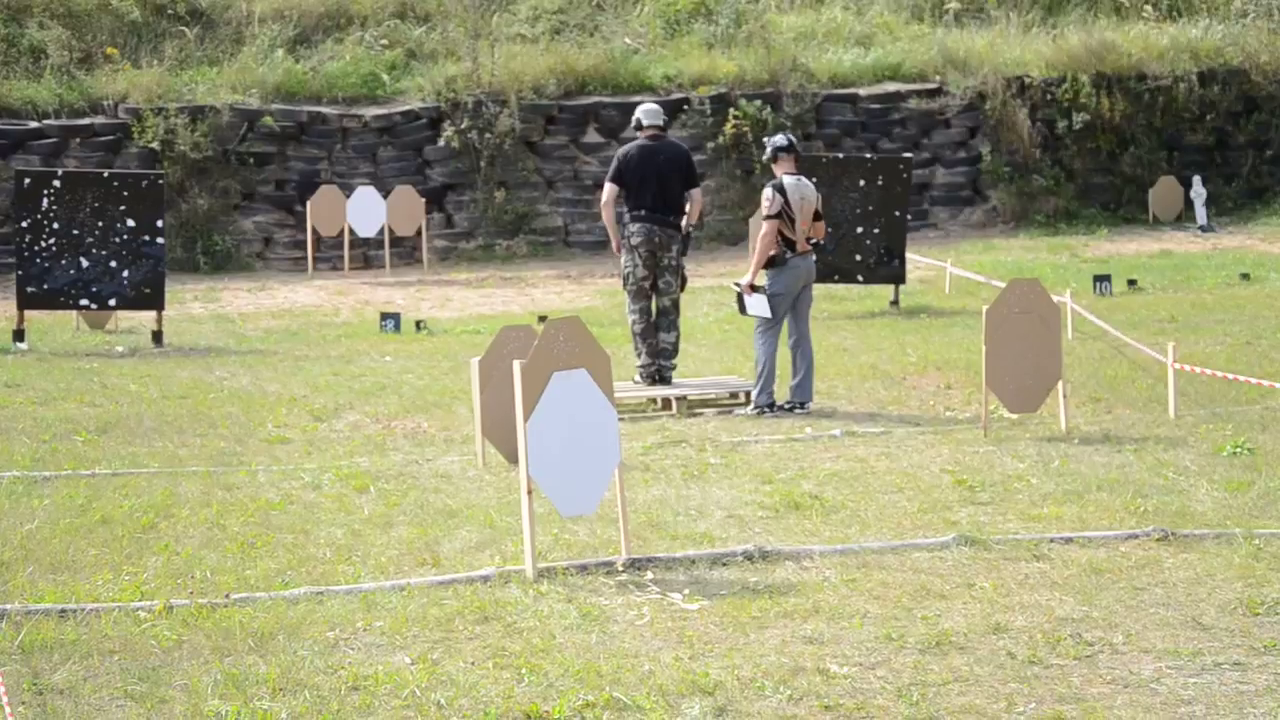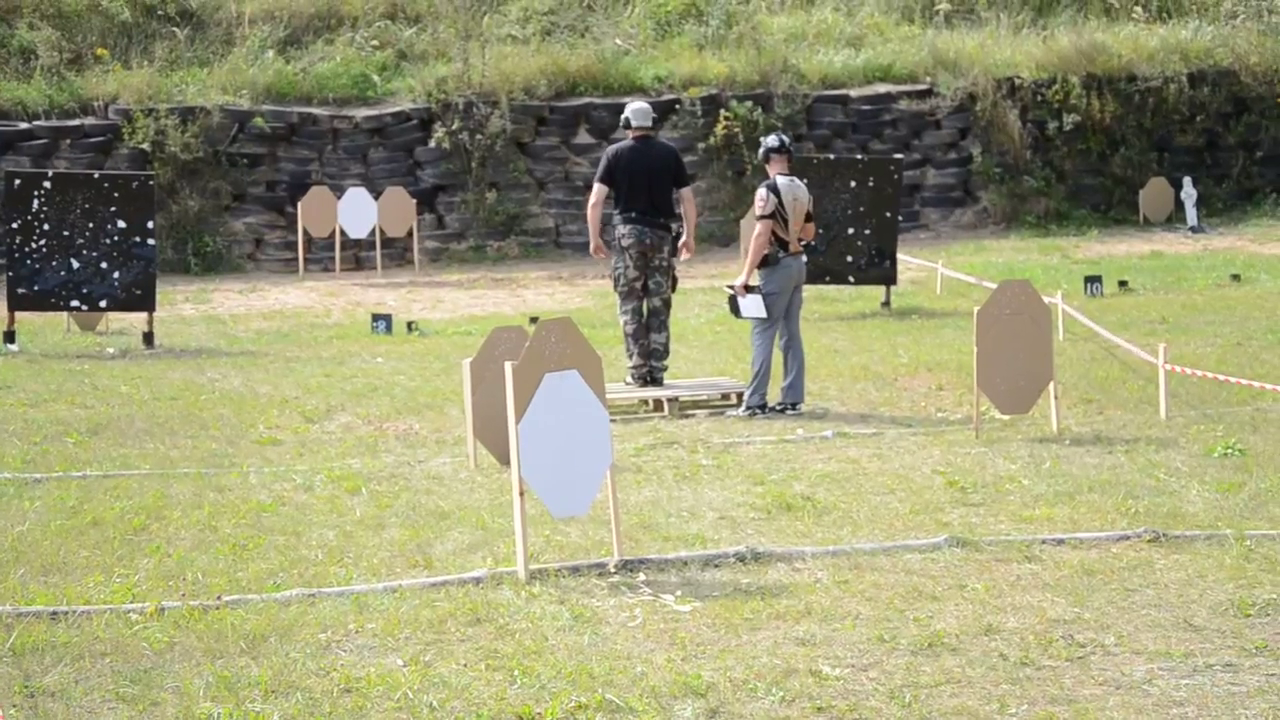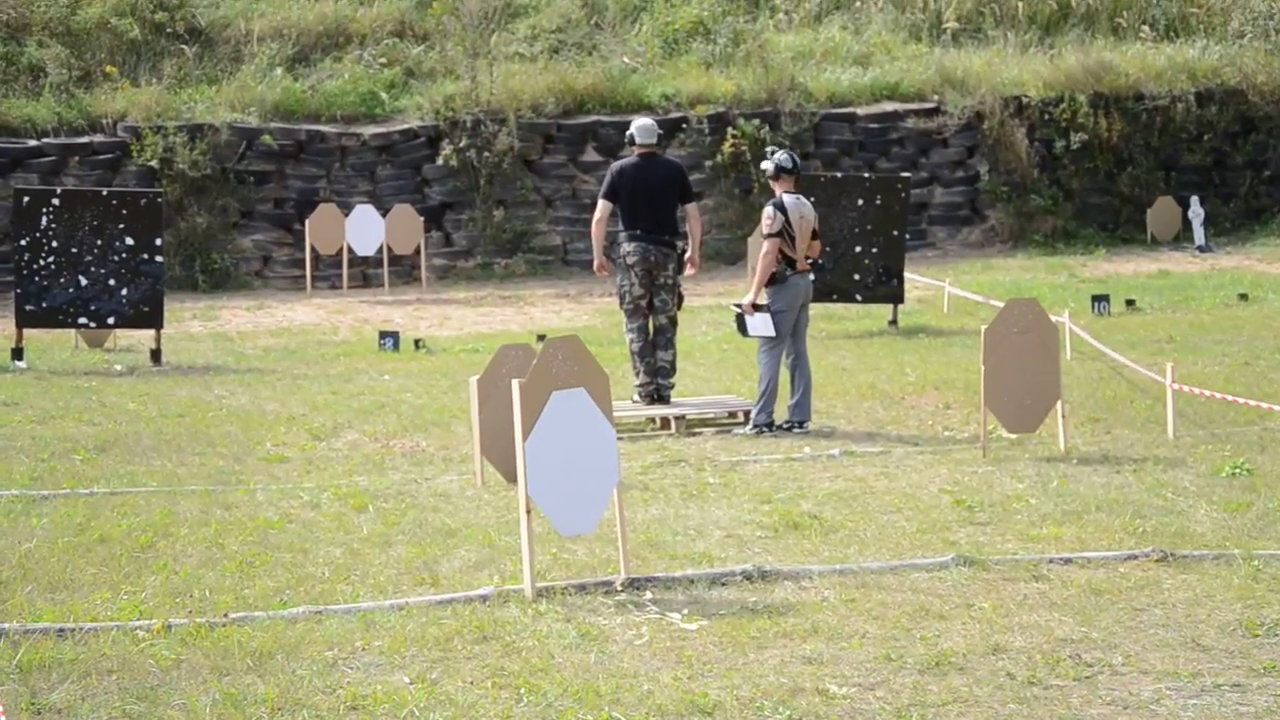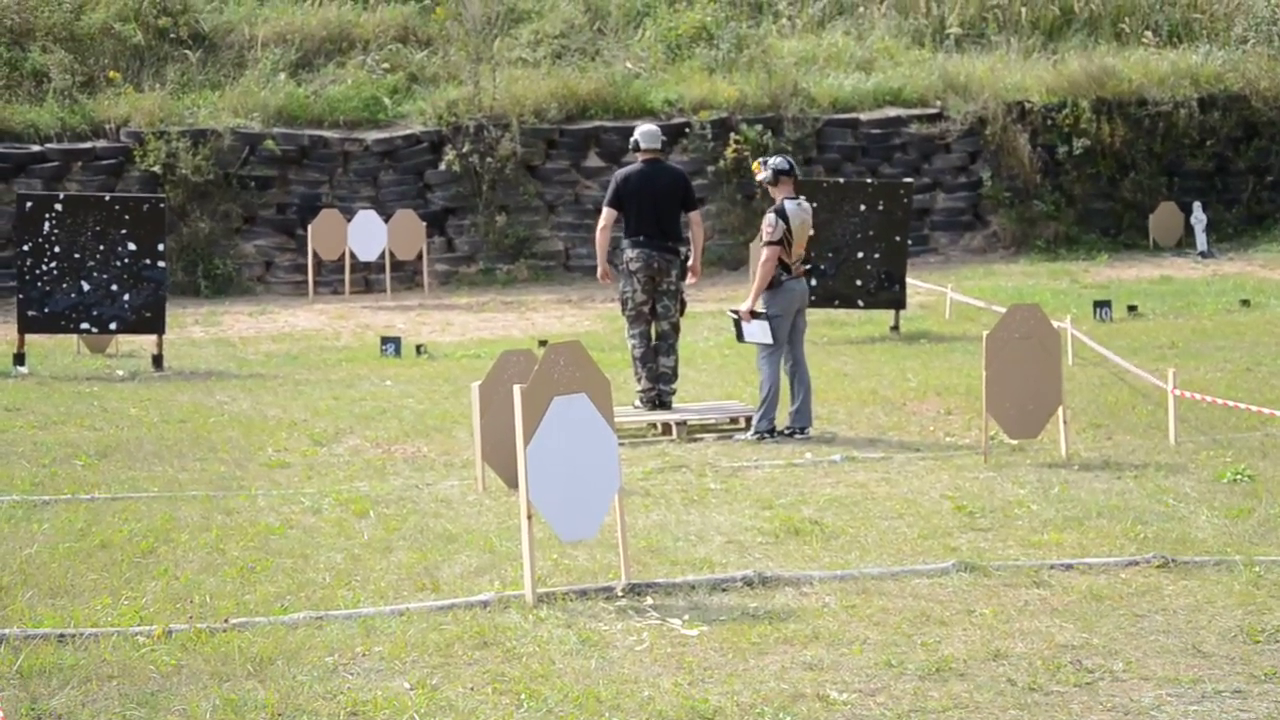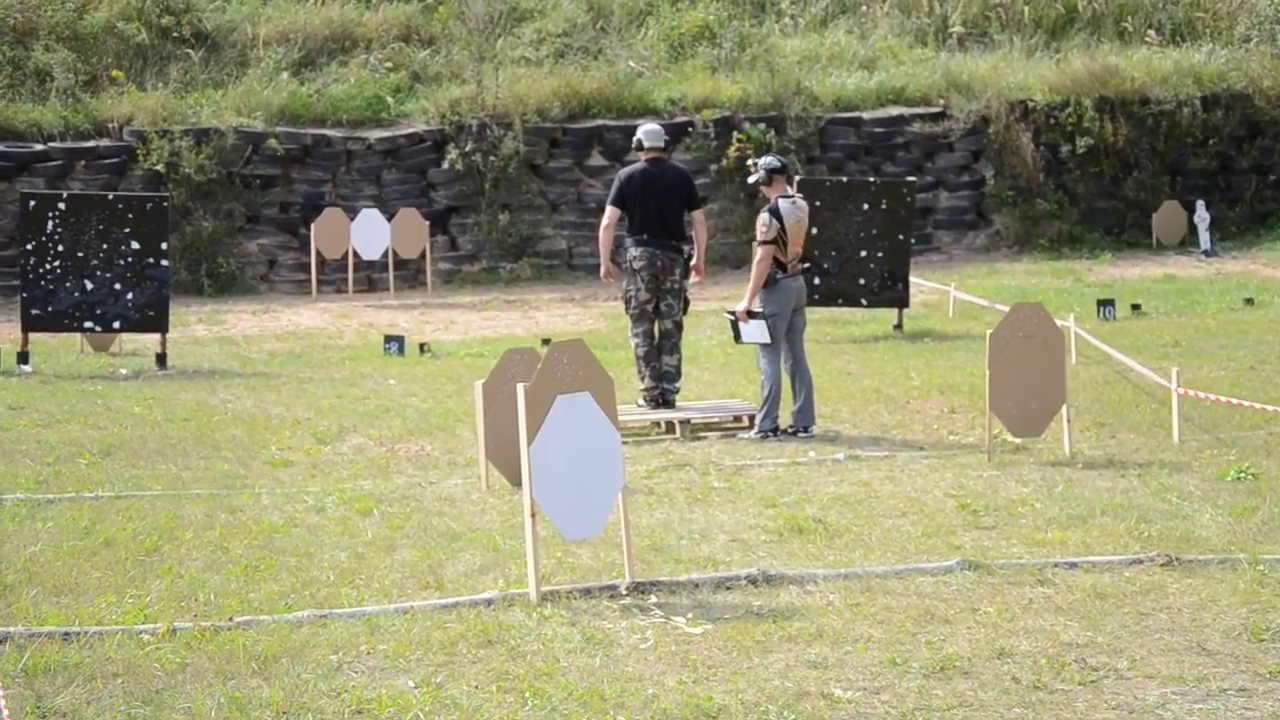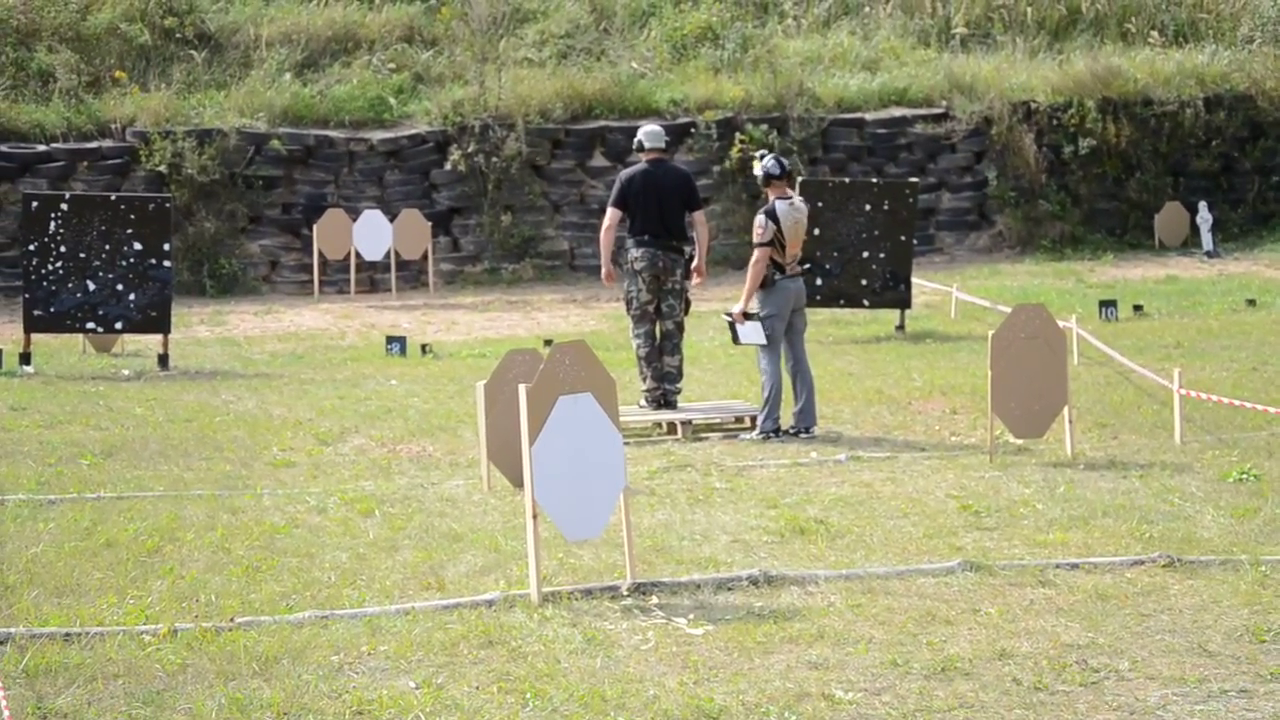
dt=0.7s
person 1, frame 1
left shoulder: (627, 152)
right shoulder: (680, 152)
left elbow: (607, 200)
right elbow: (696, 199)
left wrist: (615, 236)
right wrist: (684, 229)
left hip: (638, 231)
right hip: (670, 233)
left knee: (639, 303)
right knee: (669, 304)
left ankle: (647, 370)
right ankle: (665, 369)
person 1, frame 2
left shoulder: (615, 153)
right shoulder: (669, 153)
left elbow: (596, 200)
right elbow: (688, 198)
left wrist: (594, 237)
right wrist: (689, 235)
left hip: (628, 232)
right hip: (661, 233)
left knee: (630, 304)
right knee: (659, 304)
left ankle: (638, 370)
right ankle: (656, 370)
person 1, frame 3
left shoulder: (619, 169)
right shoulder: (675, 169)
left elbow: (600, 217)
right elbow: (693, 214)
left wrist: (598, 254)
right wrist: (694, 250)
left hip: (633, 250)
right hip: (666, 250)
left knee: (636, 322)
right knee: (666, 322)
left ankle: (645, 388)
right ankle: (664, 388)
person 1, frame 4
left shoulder: (624, 177)
right shoulder: (678, 177)
left elbow: (604, 224)
right elbow: (696, 222)
left wrist: (602, 262)
right wrist: (696, 259)
left hip: (636, 256)
right hip: (669, 257)
left knee: (638, 328)
right knee: (668, 329)
left ankle: (647, 394)
right ankle: (665, 394)
person 1, frame 5
left shoulder: (627, 176)
right shoulder: (681, 176)
left elbow: (608, 223)
right elbow: (699, 221)
left wrist: (605, 261)
right wrist: (699, 258)
left hip: (640, 255)
right hip: (673, 255)
left knee: (642, 326)
right knee: (671, 327)
left ankle: (651, 392)
right ankle: (669, 392)
person 1, frame 6
left shoulder: (628, 177)
right shoulder: (683, 177)
left elbow: (609, 224)
right elbow: (700, 222)
left wrist: (606, 263)
right wrist: (700, 259)
left hip: (641, 255)
right hip: (674, 256)
left knee: (643, 327)
right knee: (672, 328)
left ankle: (652, 393)
right ankle: (670, 393)
person 2, frame 1
left shoulder: (774, 189)
right shoulder: (810, 188)
left elbow: (767, 234)
right elbow: (820, 231)
left wrist: (751, 273)
left hip: (784, 267)
right hip: (806, 264)
left knee: (766, 331)
right knee: (800, 332)
left ankle: (763, 400)
right ankle: (801, 398)
person 2, frame 2
left shoulder: (768, 189)
right shoulder: (802, 189)
left elbow: (761, 234)
left wrist: (745, 274)
left hip: (777, 266)
right hip: (797, 263)
left knee: (763, 332)
right knee: (791, 333)
left ankle: (756, 401)
right ankle: (792, 398)
person 2, frame 3
left shoulder: (775, 208)
right shoulder: (807, 207)
left elbow: (769, 253)
left wrist: (753, 293)
left hip: (783, 285)
right hip: (804, 282)
left knee: (770, 351)
right knee: (797, 351)
left ankle: (763, 419)
right ankle: (799, 417)
person 2, frame 4
left shoulder: (776, 214)
right shoulder: (805, 208)
left elbow: (768, 260)
left wrist: (751, 300)
right wrist: (766, 173)
left hip: (780, 290)
right hip: (799, 285)
left knee: (769, 358)
right knee: (796, 357)
left ankle: (763, 426)
right ankle: (800, 423)
person 2, frame 5
left shoulder: (770, 213)
right shoulder: (801, 206)
left elbow: (763, 260)
left wrist: (747, 300)
right wrist: (762, 169)
left hip: (776, 288)
right hip: (797, 283)
left knee: (770, 357)
right knee: (796, 356)
left ankle: (767, 425)
right ankle: (804, 421)
person 2, frame 6
left shoulder: (767, 215)
right shoulder: (801, 207)
left elbow: (759, 261)
left wrist: (743, 301)
right wrist: (774, 163)
left hip: (775, 289)
right hip: (797, 284)
left knee: (770, 358)
right knee: (798, 357)
left ankle: (769, 426)
right ankle: (805, 422)
